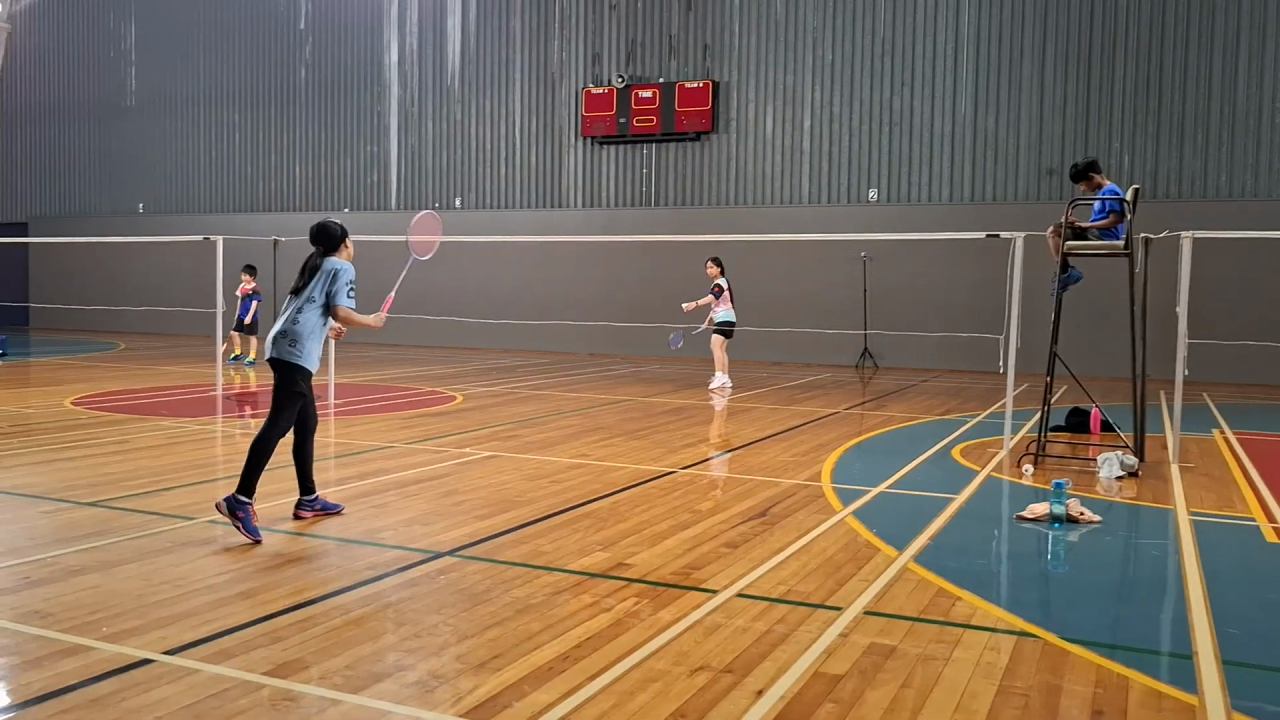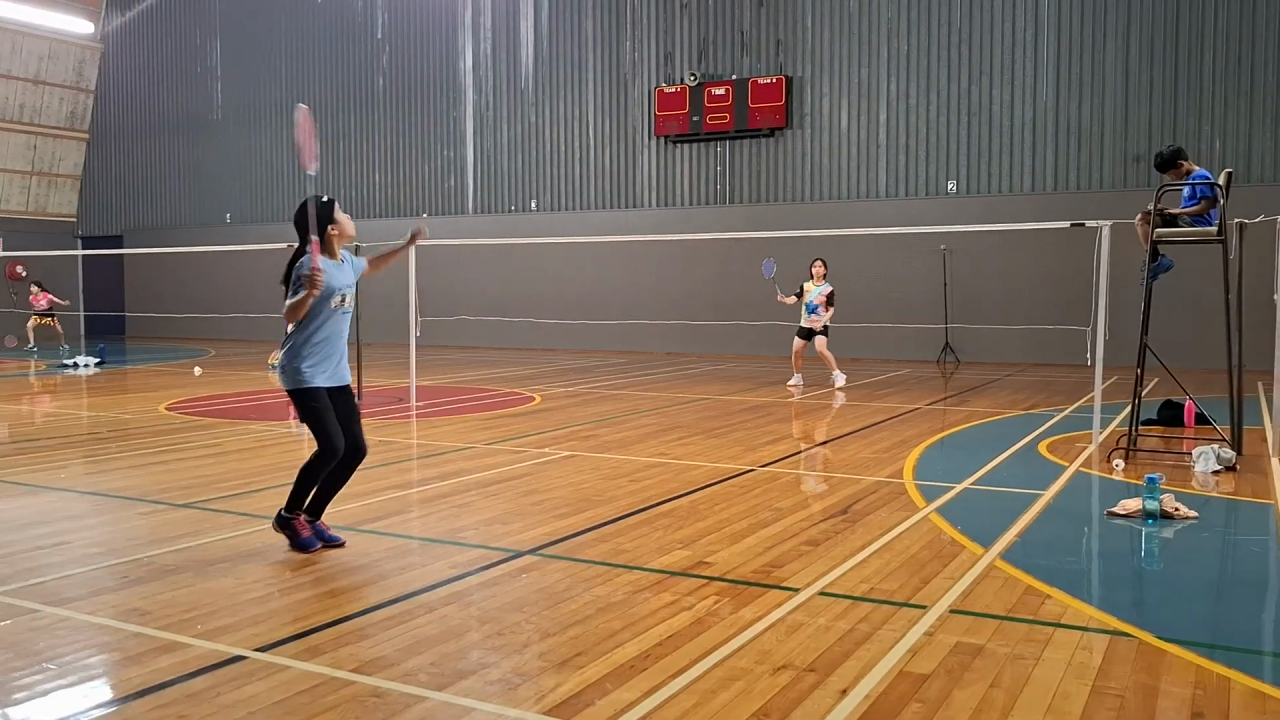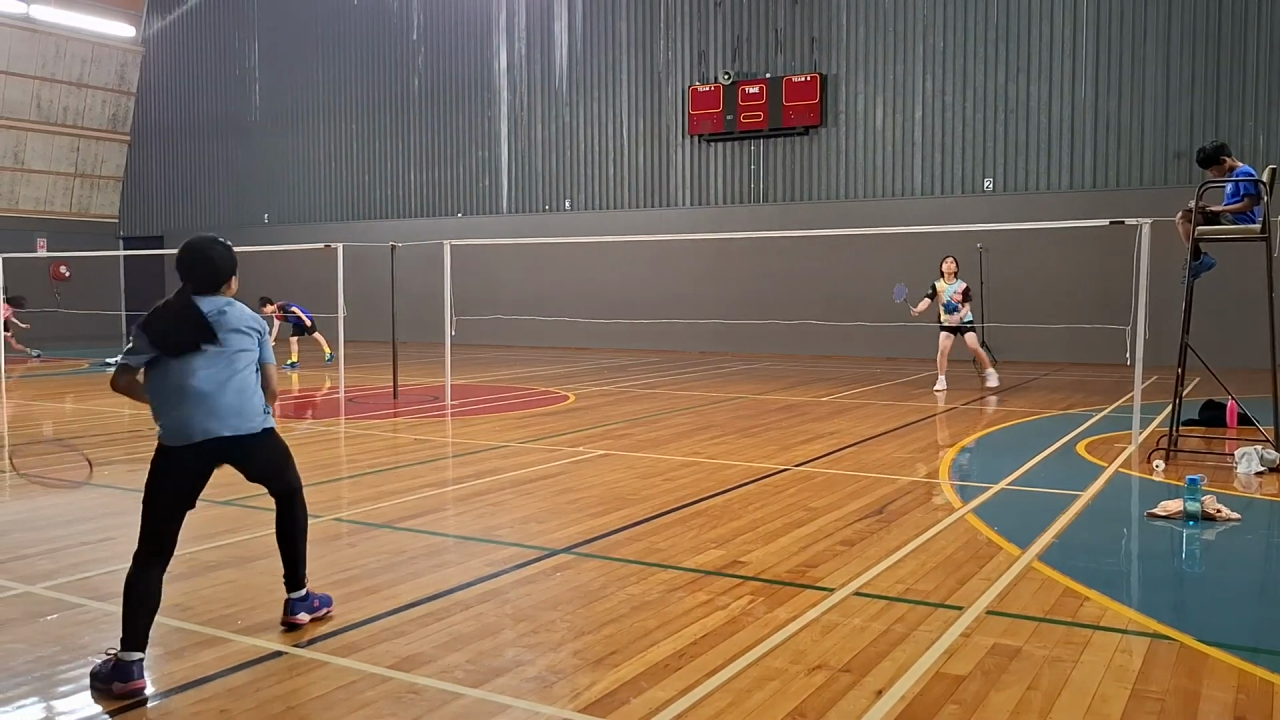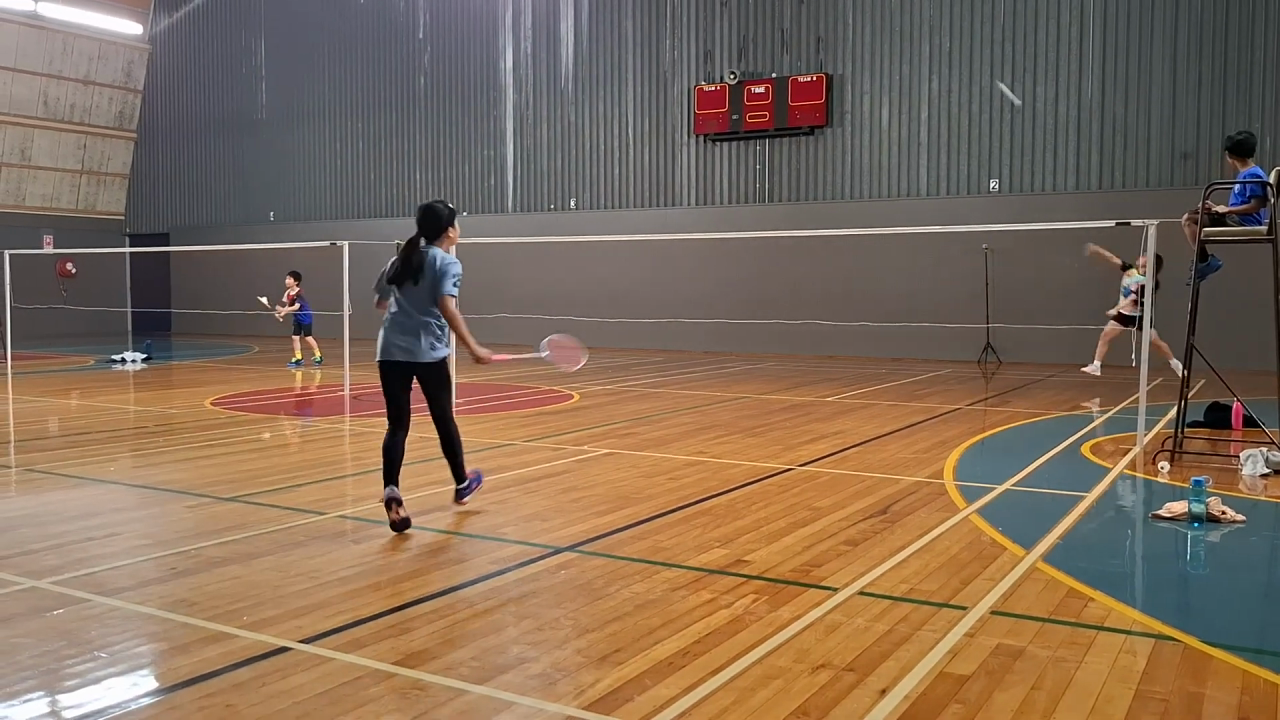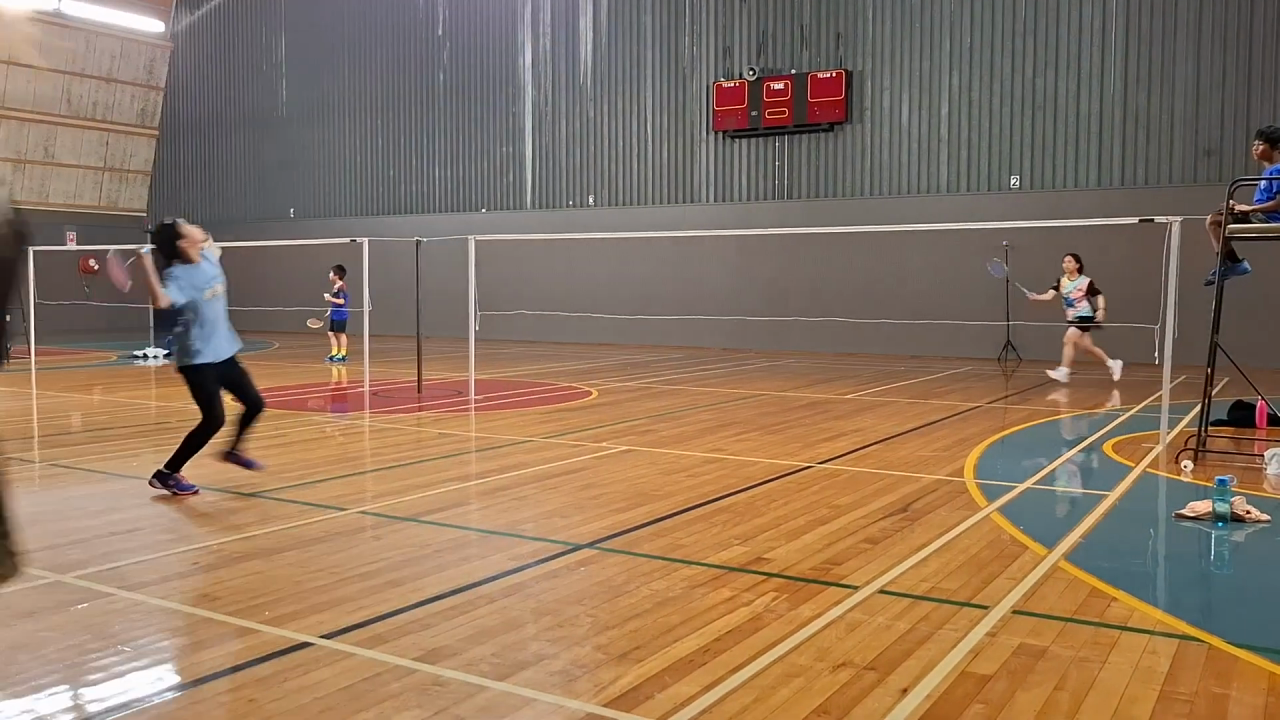
dt=1s
person 1, frame 1
left shoulder: (315, 267)
right shoulder: (342, 267)
right elbow: (340, 312)
left wrist: (325, 330)
right wrist: (372, 321)
left hip: (287, 348)
right hip: (296, 352)
left knee: (307, 424)
right knee: (278, 424)
left ankle: (308, 499)
right ankle: (241, 500)
person 1, frame 2
left shoulder: (344, 261)
right shoulder: (309, 266)
left elbow: (368, 267)
right elbow: (290, 314)
left wrist: (405, 246)
right wrist: (309, 293)
left hip: (335, 373)
right hip: (305, 374)
left knee: (355, 450)
right knee: (332, 448)
left ankle: (310, 521)
right ankle: (290, 514)
person 1, frame 3
left shoulder: (157, 322)
right shoulder: (248, 320)
left elbow: (122, 382)
right elbow: (268, 385)
left hip: (182, 440)
right hip: (249, 430)
left knee: (153, 552)
right knee: (289, 496)
left ankle: (129, 662)
right ankle: (298, 598)
person 1, frame 4
left shoulder: (403, 258)
right shoulder: (448, 264)
left elbow: (382, 295)
right elbow: (447, 308)
right wrist: (474, 348)
left hip: (391, 351)
right hip: (428, 351)
left knee: (397, 426)
right knee: (444, 419)
left ankle: (392, 493)
right ankle: (462, 483)
person 1, frame 5
left shoulder: (209, 259)
right shoulder: (178, 275)
right elbow: (161, 301)
right wrist: (148, 266)
left hip: (224, 353)
right hip: (197, 357)
left knee: (254, 403)
right knee: (214, 419)
left ankle: (233, 450)
right ankle: (166, 473)
